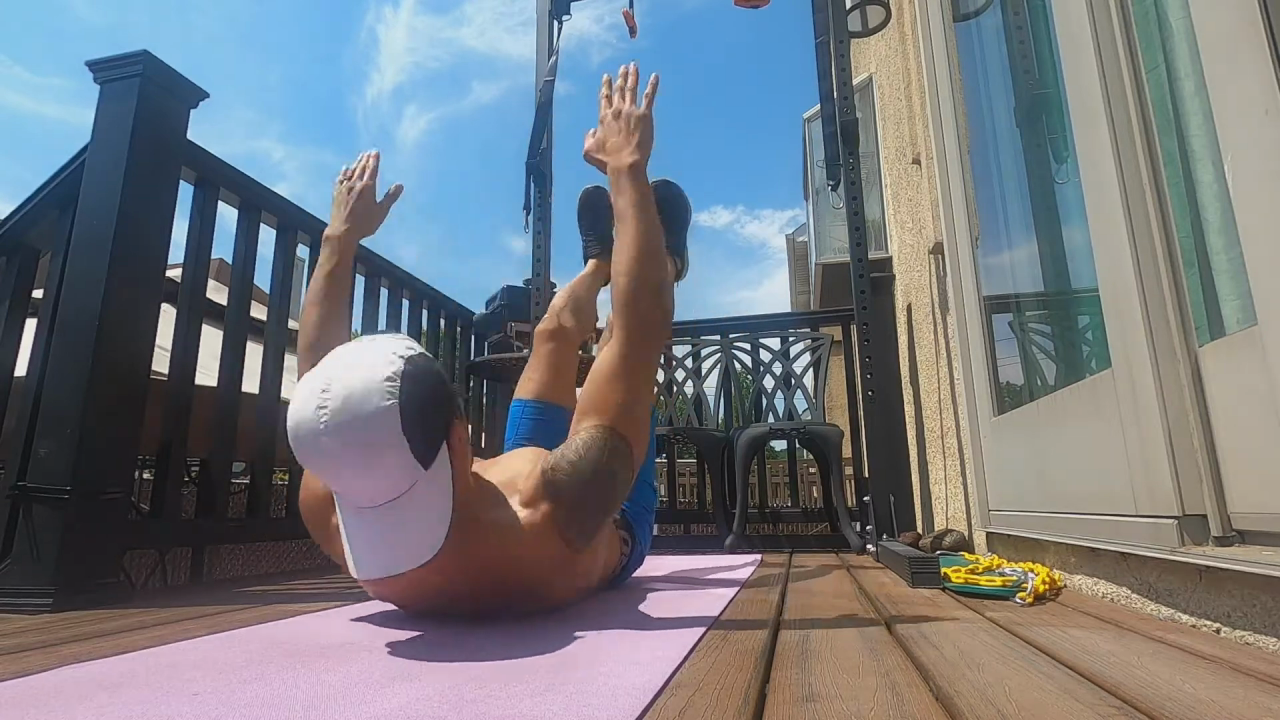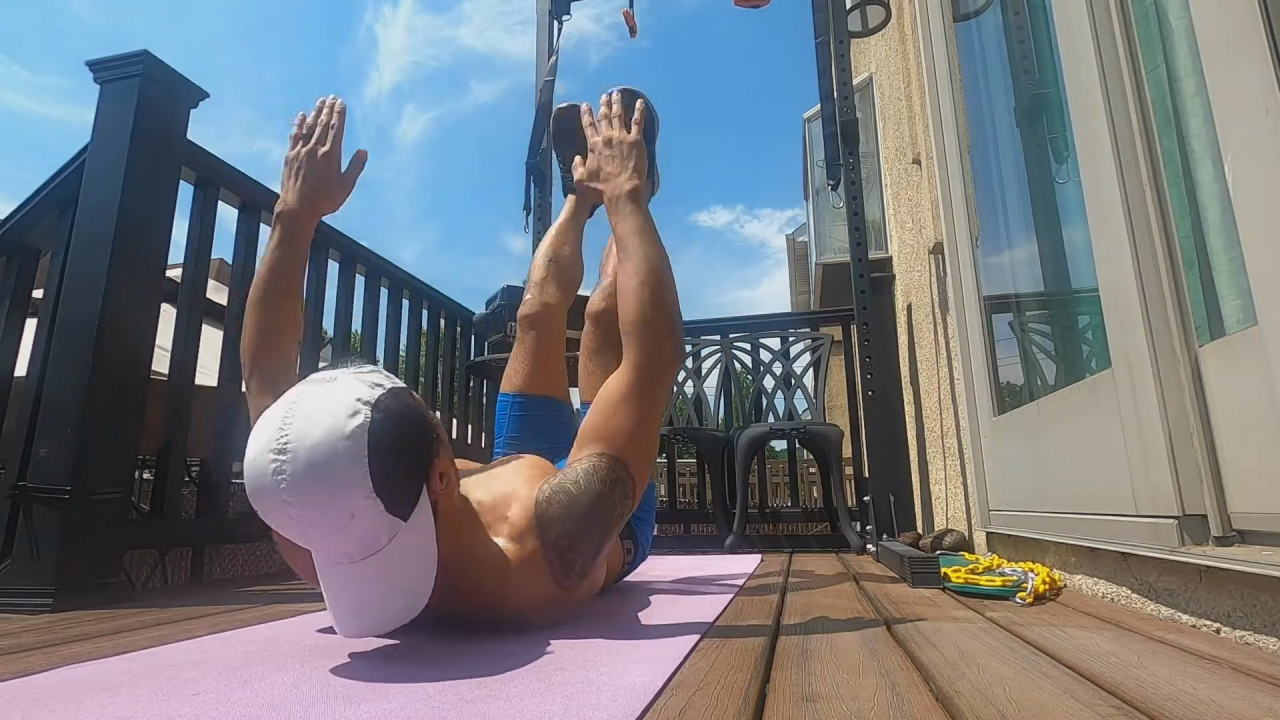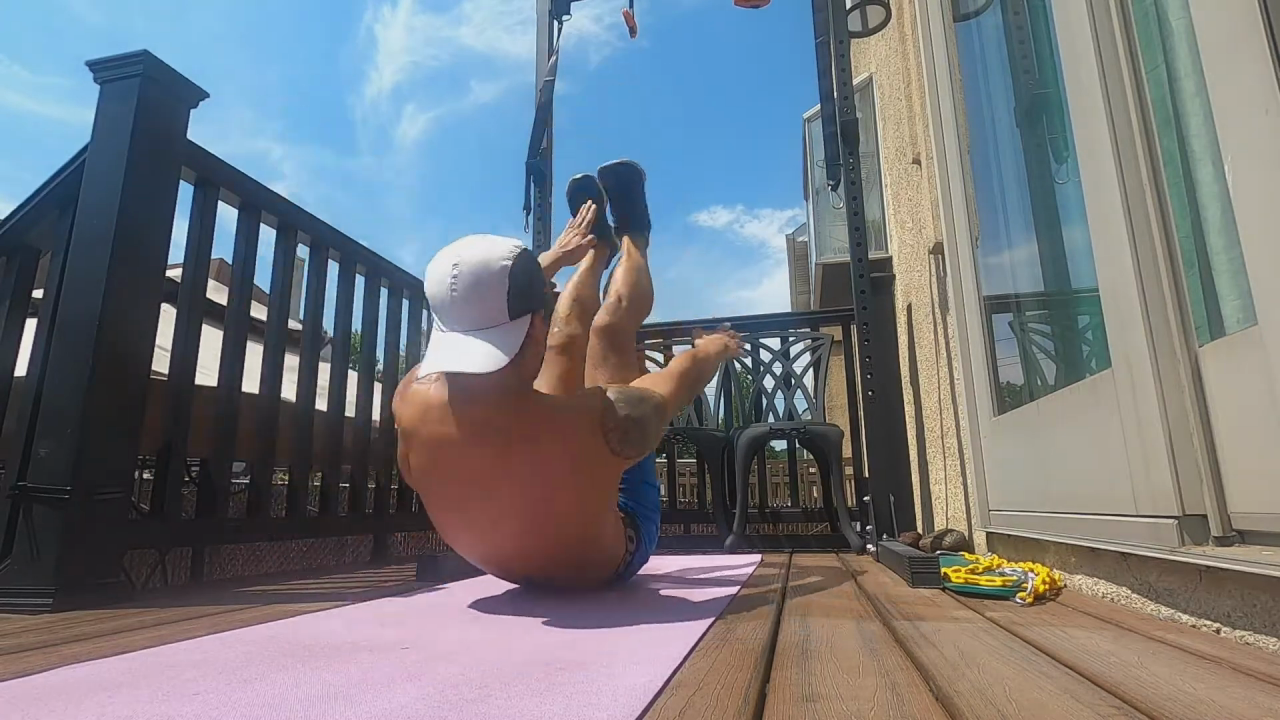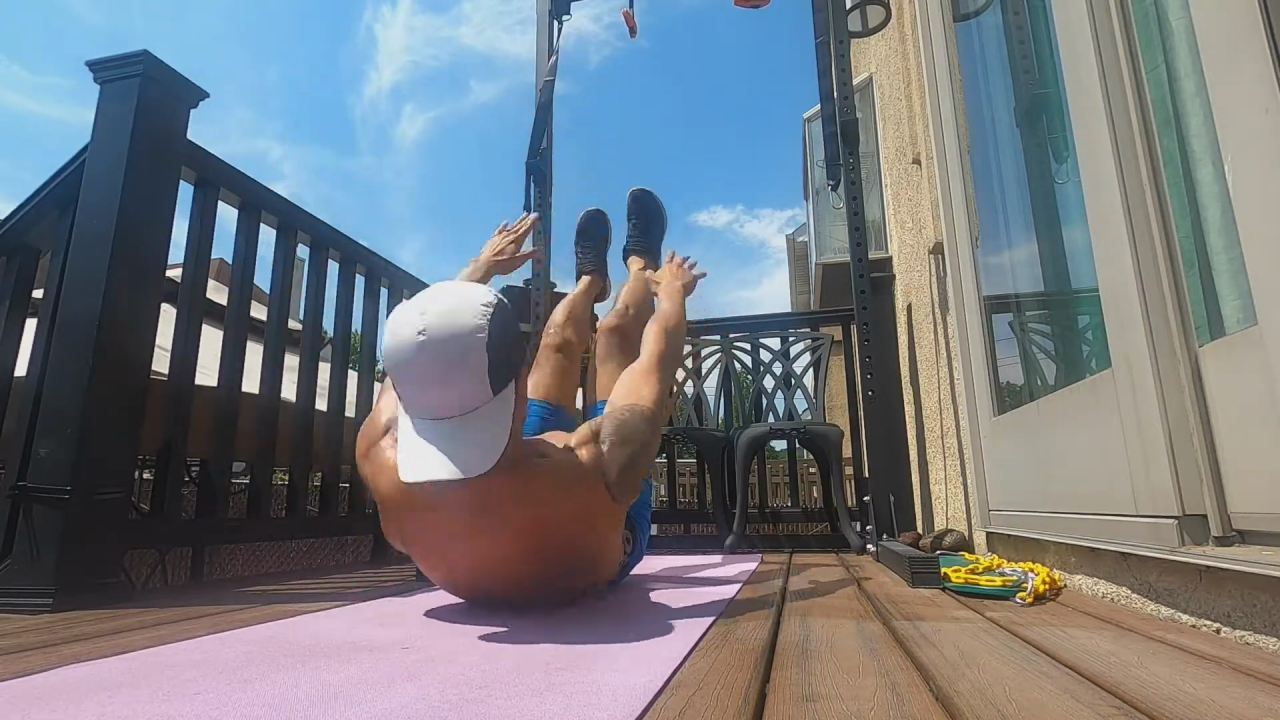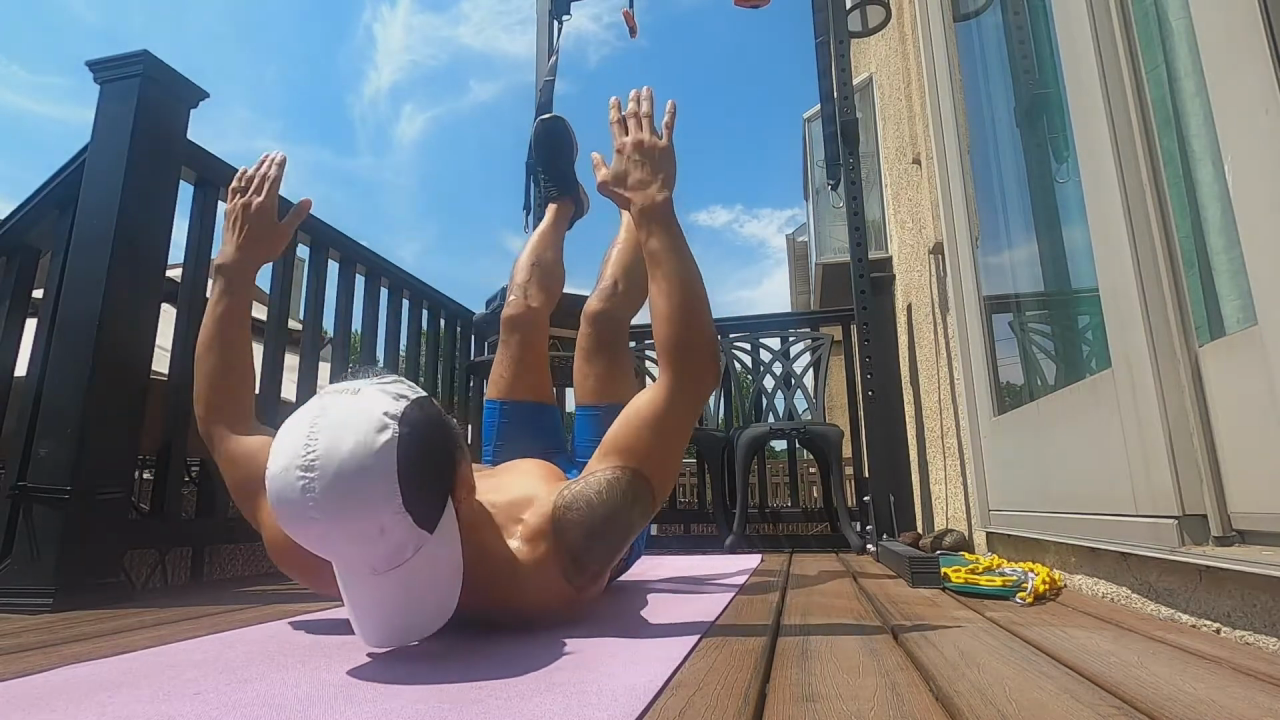
dt=0.4s
person 1, frame 1
left shoulder: (332, 522)
right shoulder: (553, 527)
left elbow: (316, 359)
right elbow: (639, 335)
left wrist: (339, 240)
right wrist: (629, 170)
right hip: (612, 540)
left knee: (556, 329)
right knee: (624, 331)
left ankle: (601, 261)
right ankle: (664, 260)
person 1, frame 2
left shoulder: (308, 542)
right shoulder: (553, 550)
left elbow: (264, 370)
right elbow: (652, 355)
left wrist: (292, 219)
right wrist: (631, 199)
left hip: (507, 504)
right hip: (604, 548)
left knee: (538, 311)
right knee: (606, 312)
left ankle: (582, 197)
right ankle: (620, 195)
person 1, frame 3
left shoulder: (414, 399)
right shoulder: (596, 420)
left elbow: (473, 309)
right elbow: (681, 377)
left wrist: (550, 261)
right wrist: (717, 347)
right hip: (607, 559)
left knee: (568, 344)
right knee: (610, 328)
left ankle: (598, 249)
right ankle: (630, 239)
person 1, frame 4
left shoulder: (385, 461)
right shoulder: (594, 471)
left elbow: (410, 362)
right elbow: (656, 361)
left wrist: (478, 273)
right wrist: (672, 291)
right hip: (595, 564)
left knee: (560, 342)
right knee: (618, 330)
left ankle: (591, 280)
right ankle: (641, 263)
person 1, frame 5
left shoulder: (304, 548)
right shoulder: (565, 554)
left elbow: (221, 419)
right elbow: (692, 371)
left wrist: (235, 264)
right wrist: (654, 207)
left knee: (523, 314)
right knee: (603, 315)
left ankle: (561, 204)
right ankle: (633, 214)
